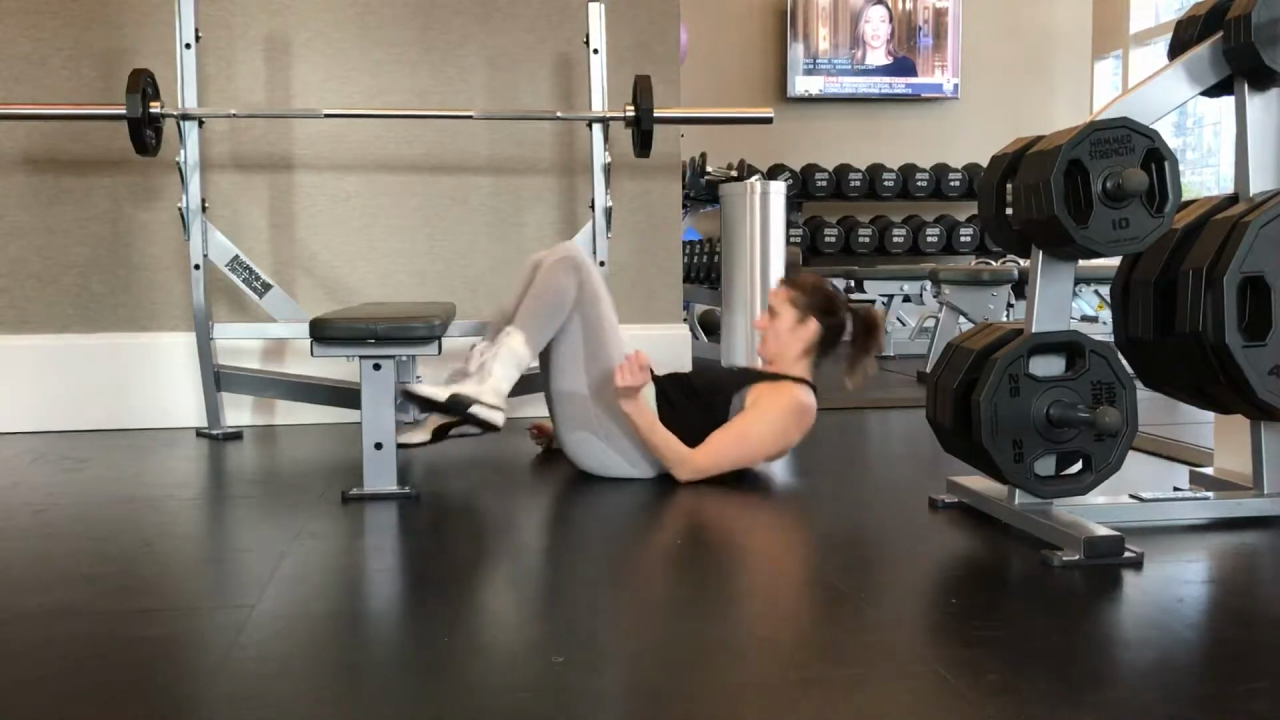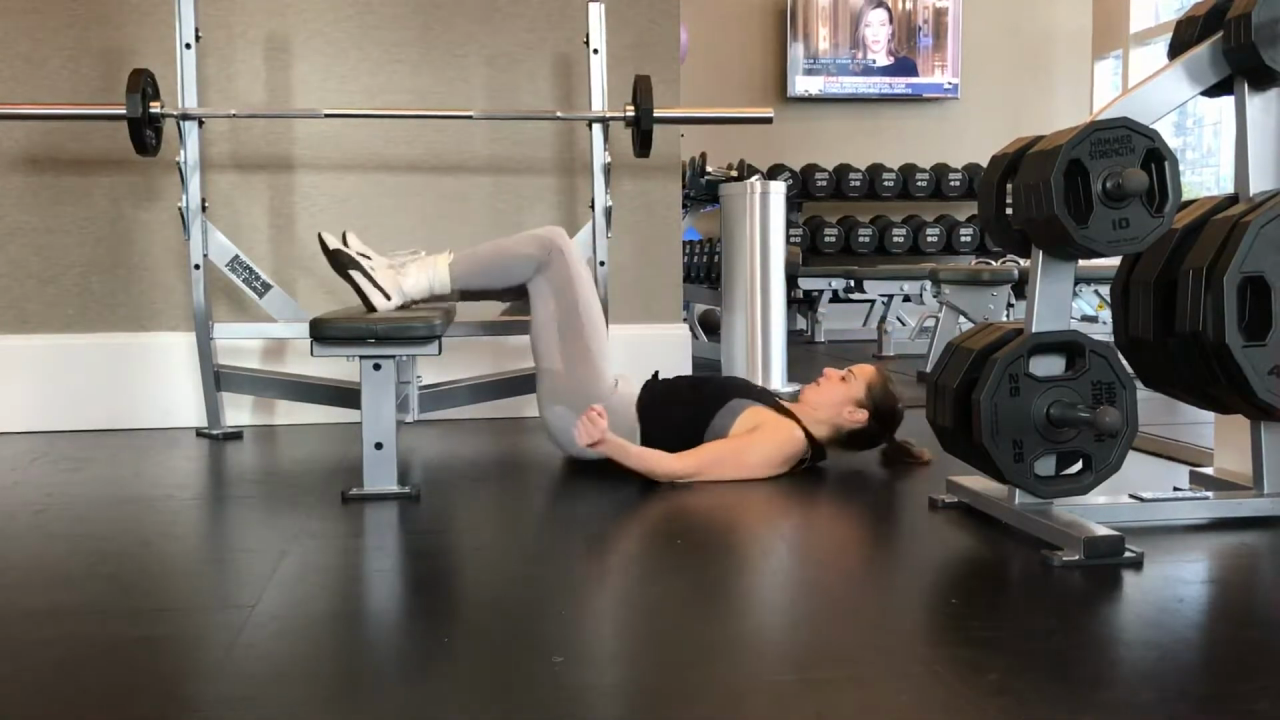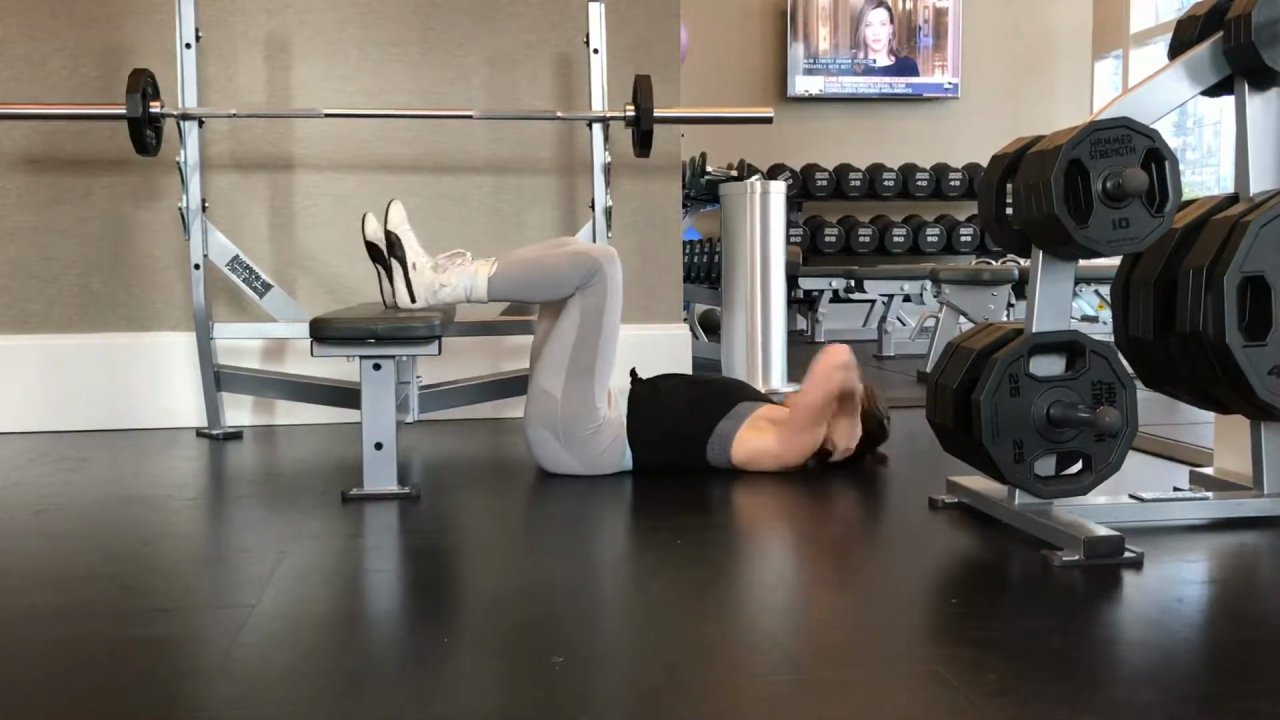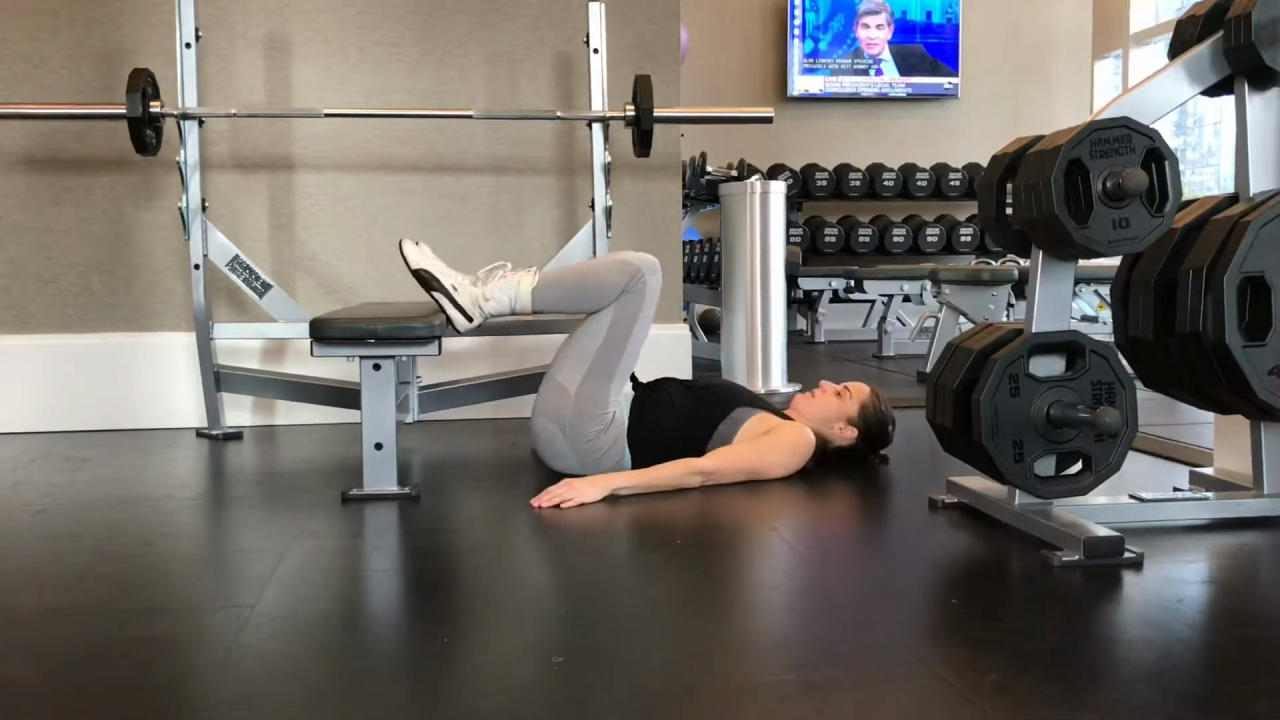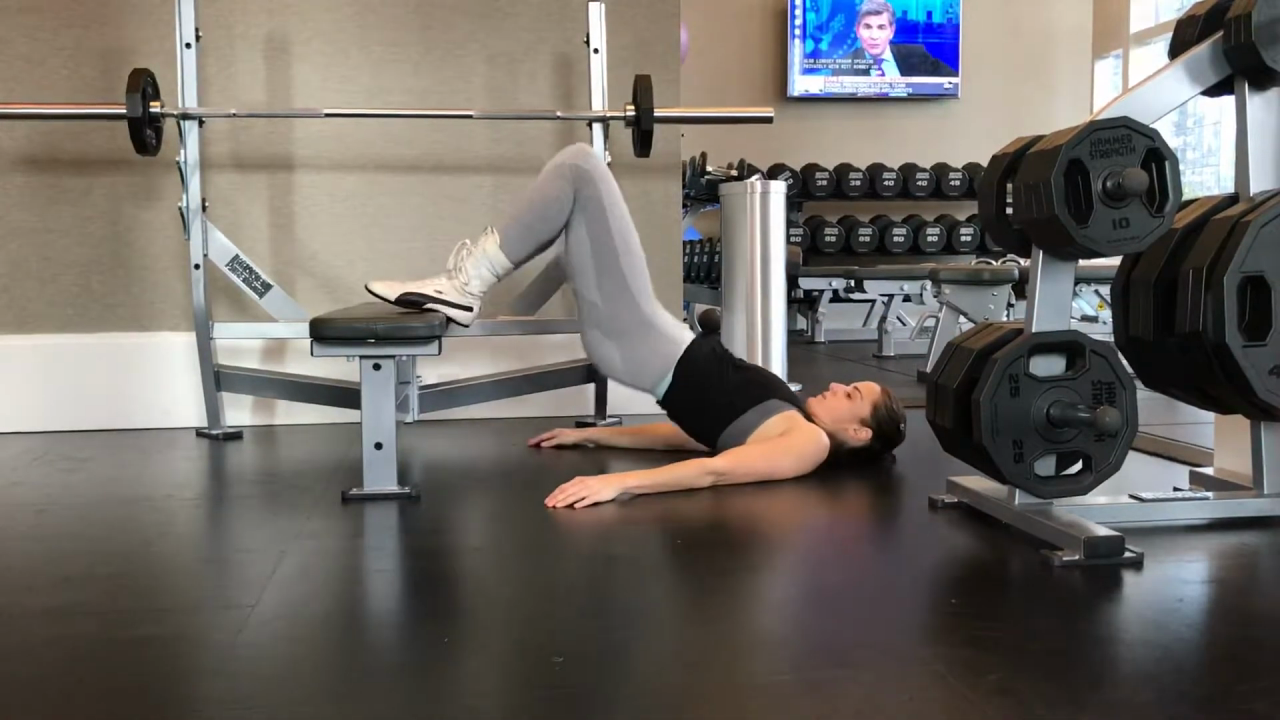
dt=1s
person 1, frame 1
left shoulder: (793, 403)
right shoulder: (769, 380)
left elbow: (688, 466)
left wrist: (632, 406)
left hip: (622, 444)
right hip: (615, 425)
left knee: (569, 262)
right knee: (554, 264)
left ankle: (484, 391)
right ankle: (474, 387)
person 1, frame 2
left shoulder: (785, 440)
right shoulder: (784, 421)
left elbow: (683, 468)
left wrist: (608, 444)
left hip: (589, 414)
right hip: (612, 411)
left knee: (551, 247)
right knee: (546, 276)
left ankle: (398, 285)
right ankle: (399, 279)
person 1, frame 3
left shoulder: (794, 442)
right shoulder: (770, 422)
left elbow: (835, 359)
left wrist: (845, 418)
left hip: (578, 441)
right hip: (593, 425)
left knee: (596, 263)
right knee: (572, 255)
left ankle: (431, 285)
right ankle: (427, 278)
person 1, frame 4
left shoulder: (794, 442)
right shoulder: (773, 425)
left elbow: (703, 470)
left wrist: (604, 483)
left hip: (584, 439)
right hip: (593, 428)
left knee: (638, 272)
right knee: (628, 276)
left ankle: (479, 298)
right ankle: (477, 295)
person 1, frame 5
left shoulder: (810, 445)
right shoulder: (797, 423)
left elbow: (714, 471)
left wrist: (618, 483)
left hip: (637, 345)
right hip: (653, 349)
left knee: (581, 166)
left ankle: (464, 287)
right ankle: (464, 289)
